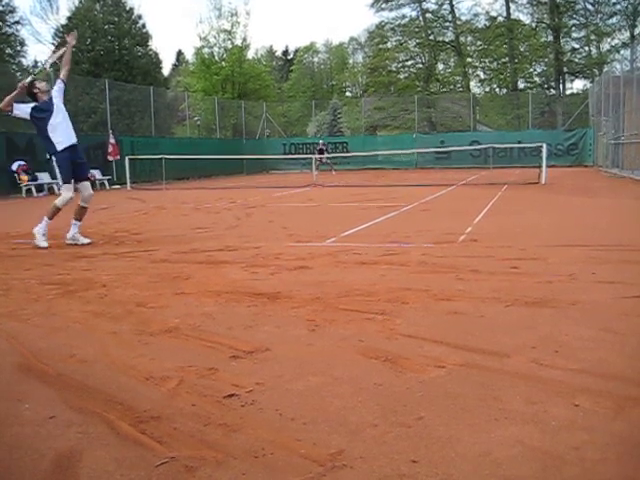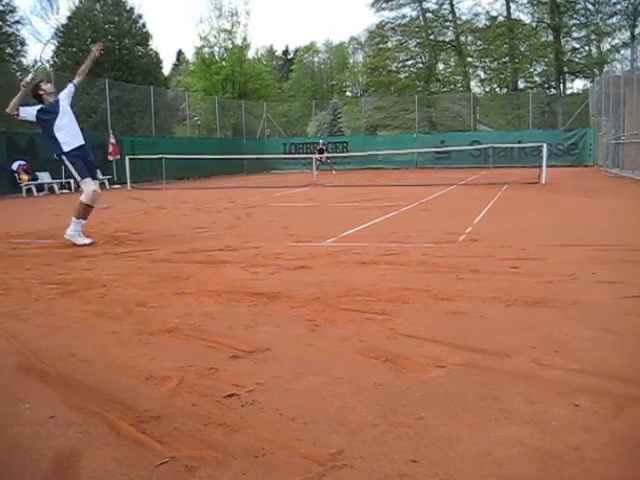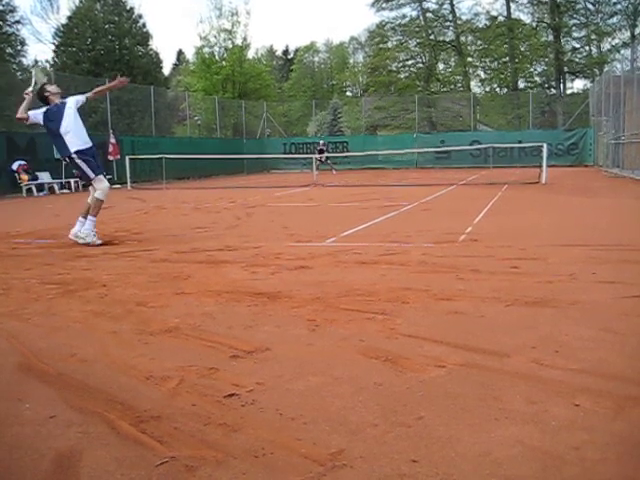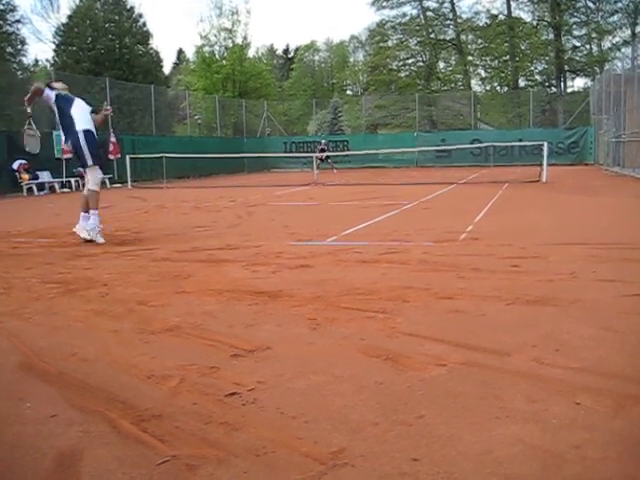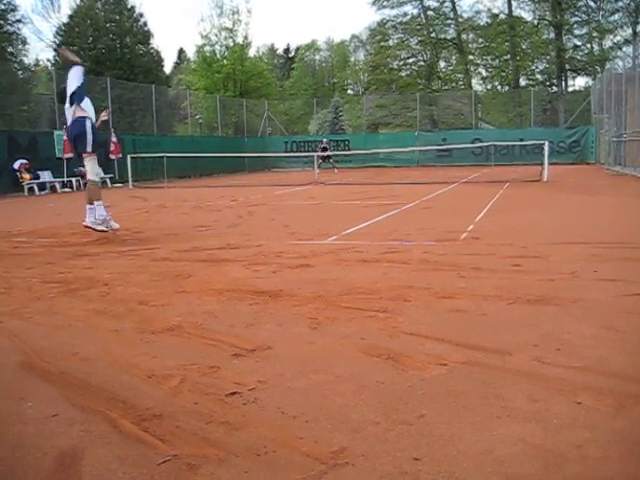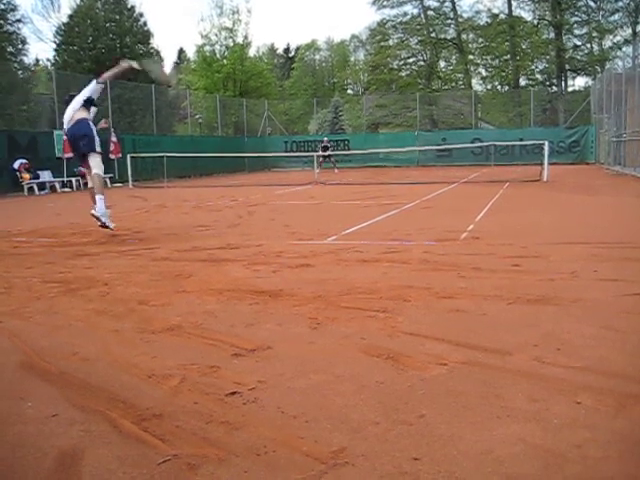
dt=0.1s
person 1, frame 1
left shoulder: (55, 96)
right shoulder: (31, 109)
left elbow: (65, 70)
left wrist: (70, 46)
right wrist: (18, 90)
left hip: (74, 149)
right hip: (59, 153)
left knee: (87, 193)
right knee: (68, 195)
left ankle: (73, 233)
right ankle: (42, 228)
person 1, frame 2
left shoulder: (62, 99)
right shoulder: (39, 111)
left elbow: (79, 77)
right elbow: (10, 111)
left wrist: (92, 56)
right wrist: (21, 90)
left hip: (82, 150)
right hip: (67, 154)
left knee: (93, 191)
right knee: (90, 189)
left ankle: (77, 226)
right ankle: (74, 229)
person 1, frame 3
left shoulder: (69, 101)
right shoulder: (45, 112)
left elbow: (93, 94)
right elbow: (20, 116)
left wrist: (113, 85)
right wrist: (28, 98)
left hip: (87, 149)
right hip: (74, 153)
left knee: (99, 190)
right knee: (103, 186)
left ankle: (79, 230)
right ankle: (87, 231)
person 1, frame 4
left shoulder: (77, 101)
right shoulder: (57, 97)
left elbow: (94, 121)
right elbow: (38, 88)
left wrist: (103, 114)
right wrist: (29, 100)
right hip: (79, 136)
left knee: (93, 181)
right knee: (94, 178)
left ankle: (84, 225)
right ankle: (91, 227)
person 1, frame 5
left shoulder: (71, 107)
right shoulder: (73, 91)
right elbow: (77, 65)
left wrist: (98, 120)
left hip: (77, 129)
right hip: (82, 124)
left knee: (94, 172)
right knee: (93, 170)
left ankle: (98, 216)
right ankle: (96, 216)
person 1, frame 6
left shoulder: (67, 121)
right shoulder: (82, 96)
right elbow: (102, 79)
left wrist: (97, 128)
right wrist: (123, 66)
left hip: (71, 132)
right hip: (83, 125)
left knee: (93, 174)
right knee: (97, 164)
left ankle: (99, 209)
